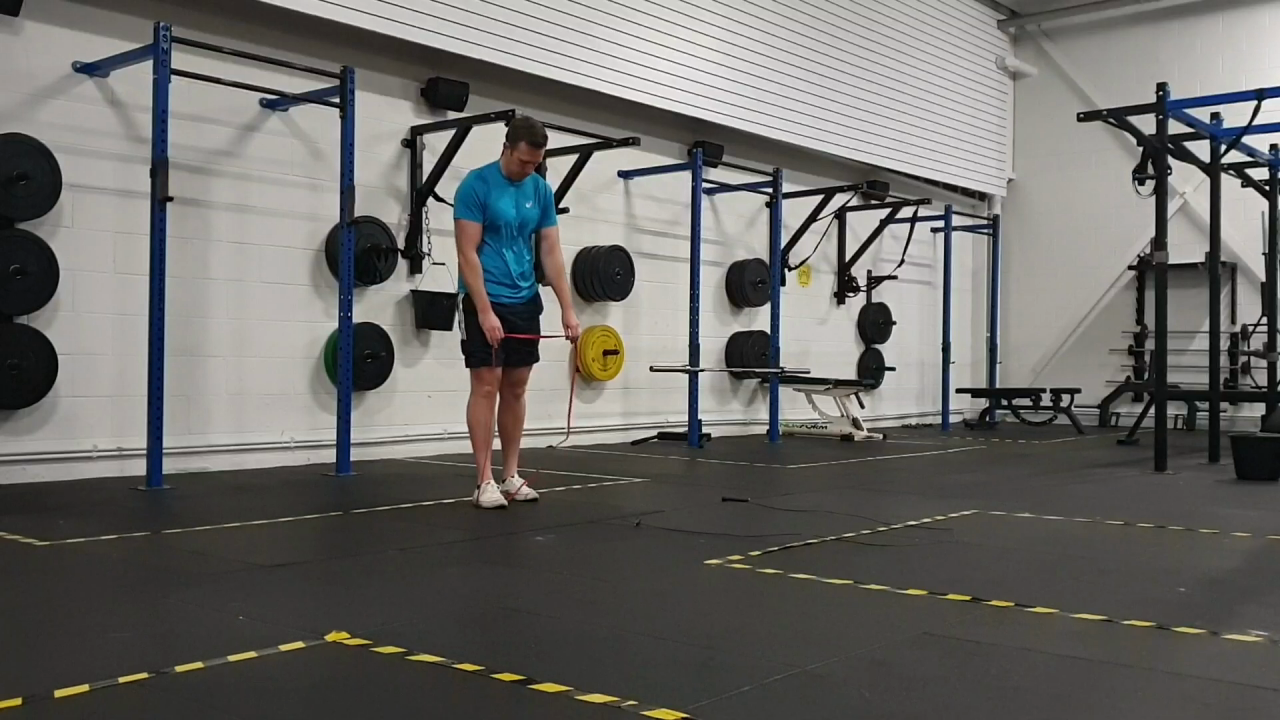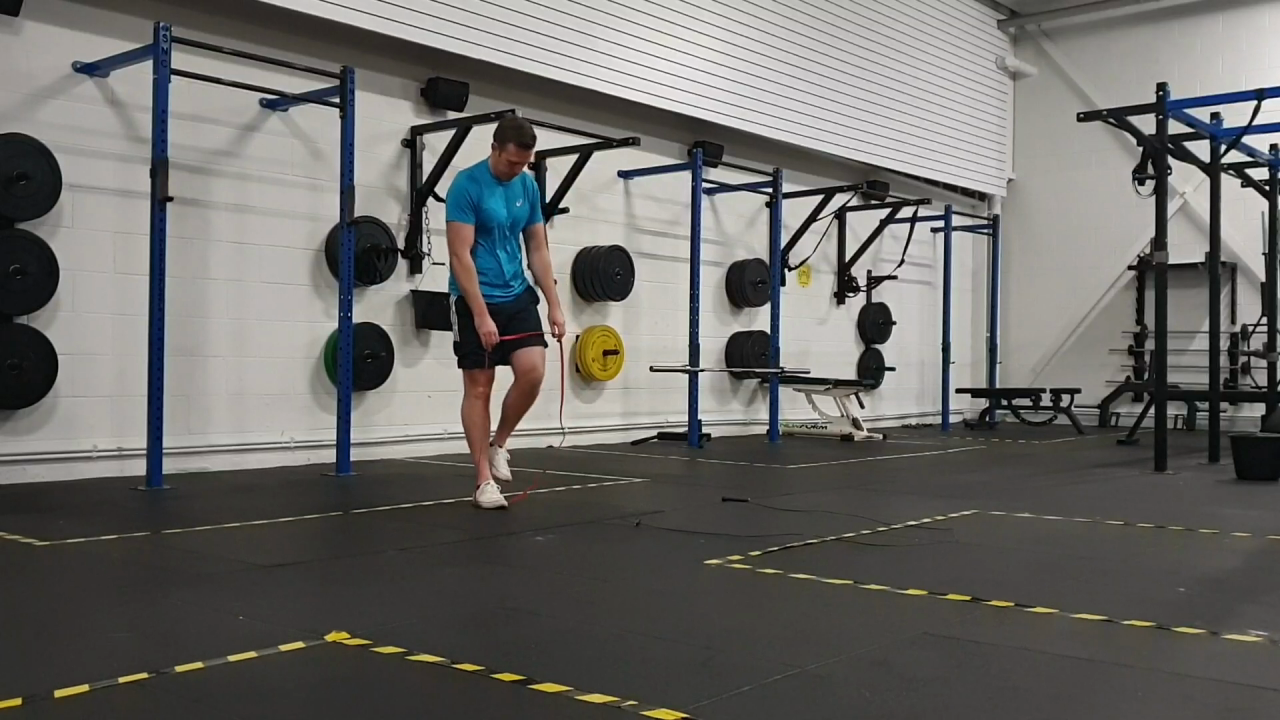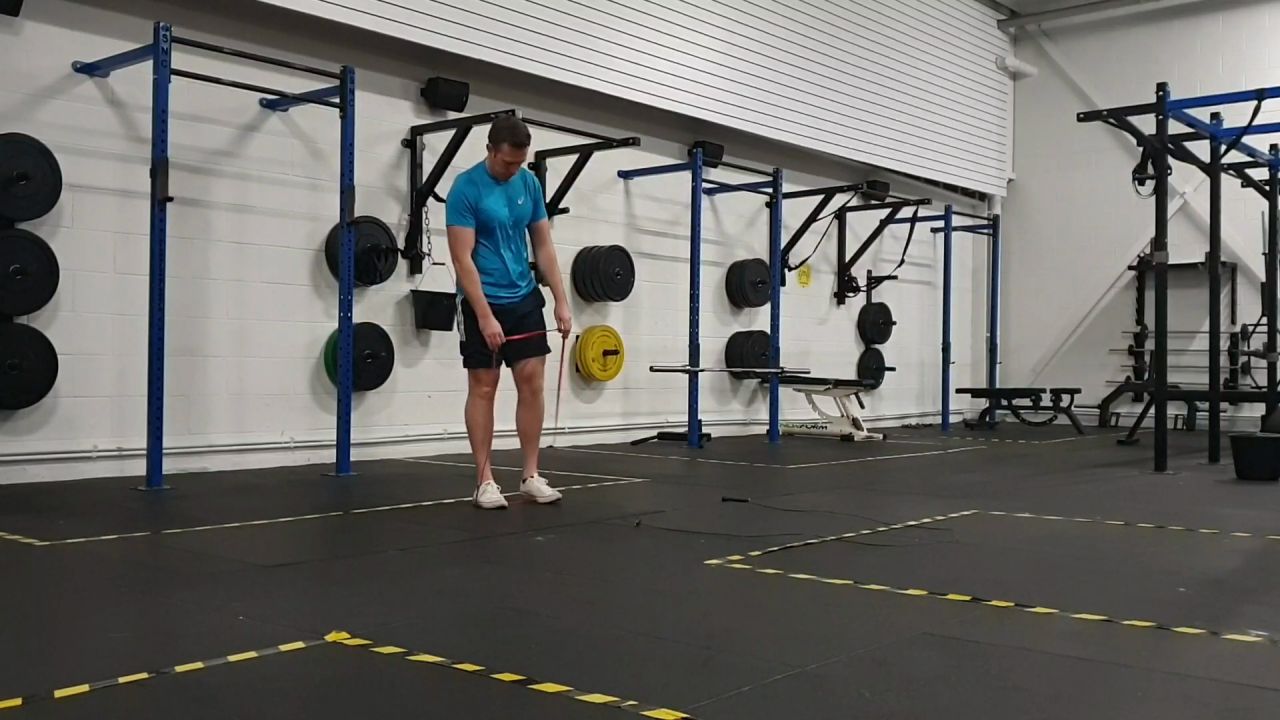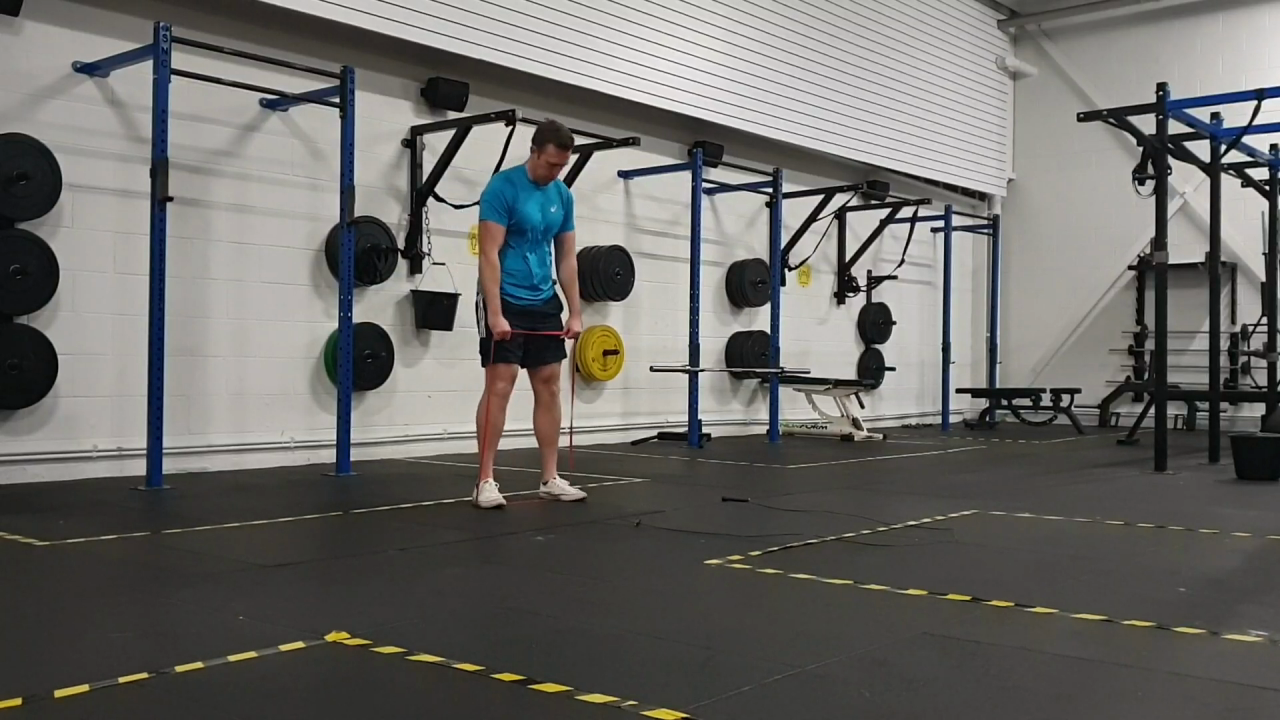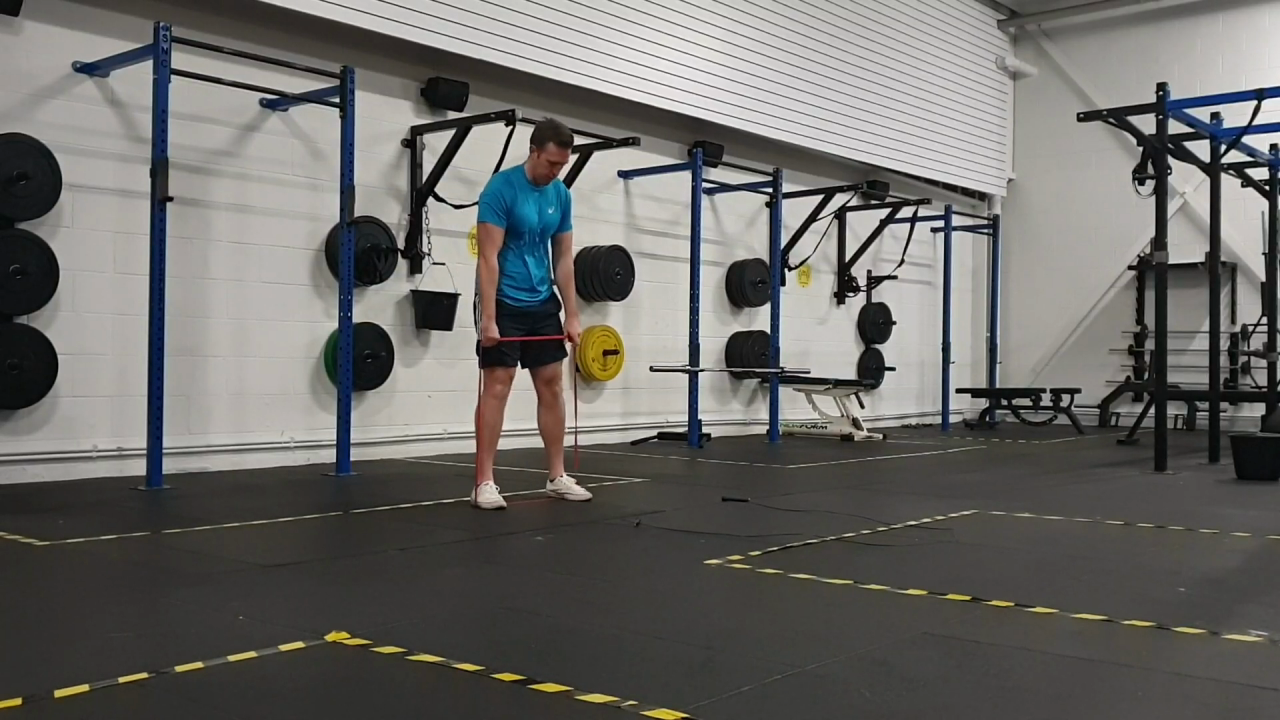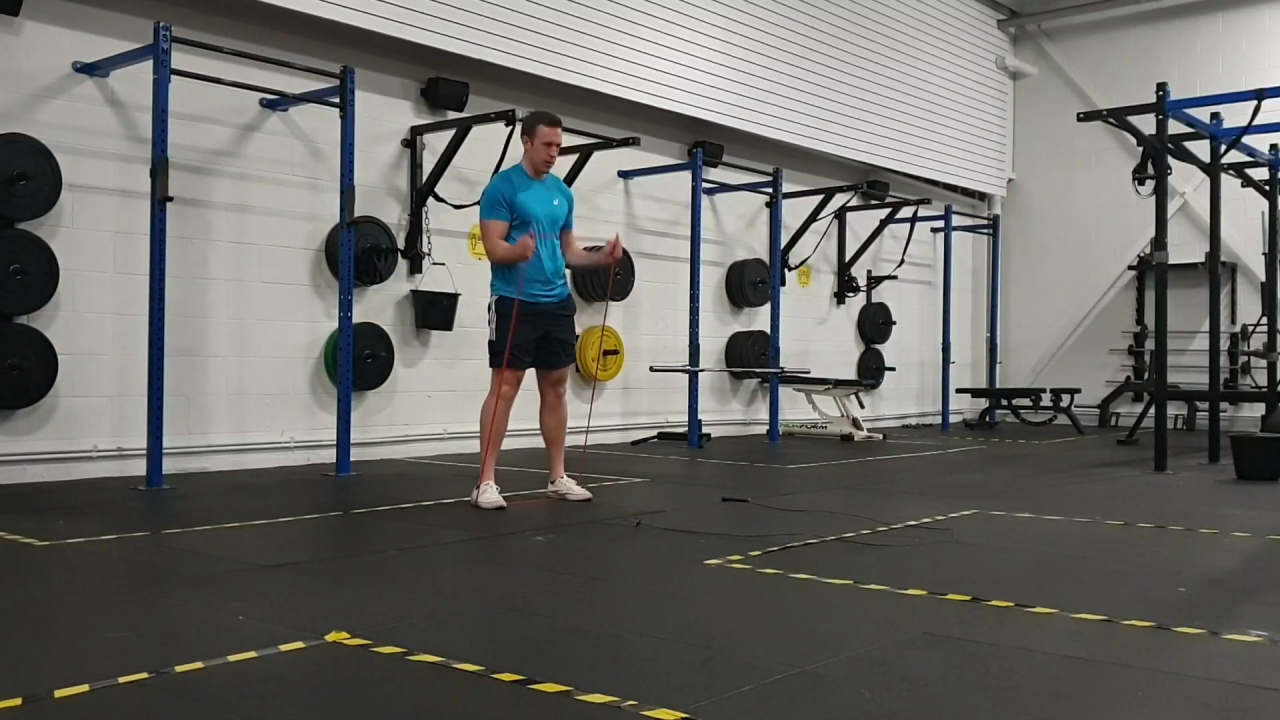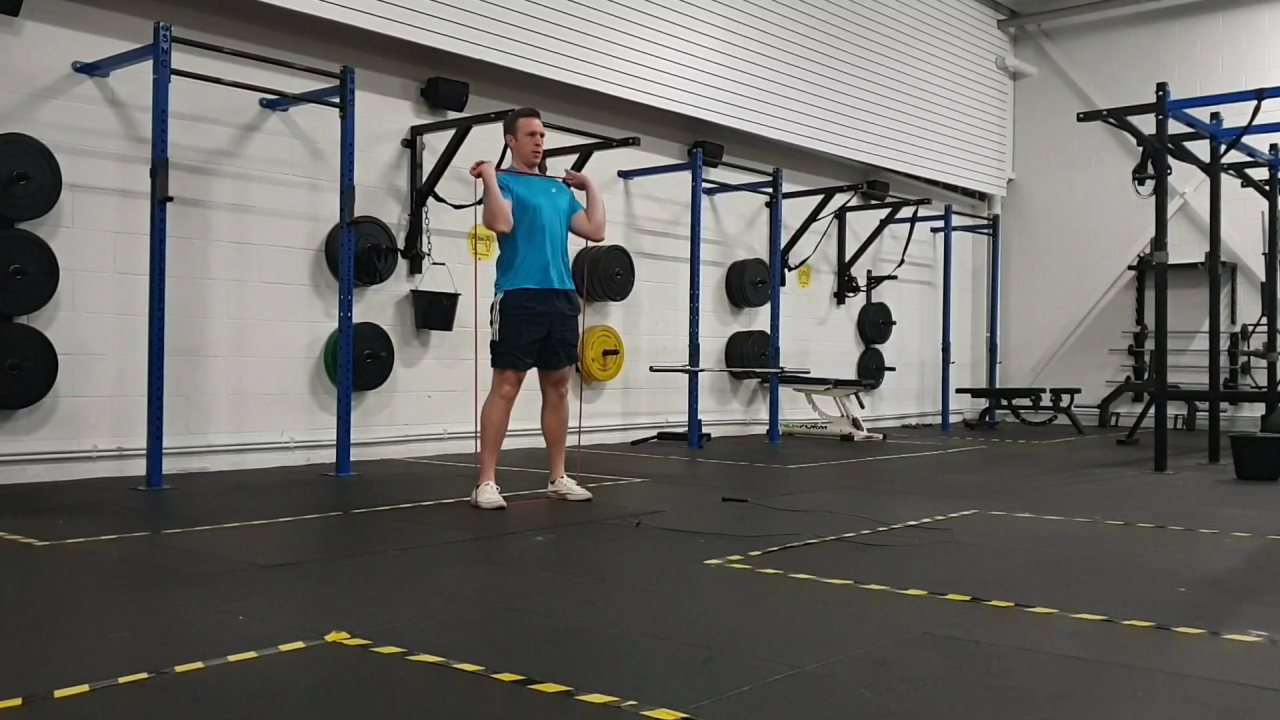
dt=0.5s
person 1, frame 1
left shoulder: (541, 190)
right shoulder: (476, 185)
left elbow: (551, 252)
right elbow: (467, 253)
left wrist: (568, 310)
right wrist: (485, 310)
left hip: (525, 301)
right hip: (484, 300)
left knee: (515, 388)
right knee: (487, 385)
left ankle: (511, 475)
right ankle: (485, 481)
person 1, frame 2
left shoulder: (528, 187)
right shoulder: (467, 185)
left elbow: (538, 250)
right elbow: (460, 255)
left wrist: (554, 305)
right wrist: (481, 315)
left hip: (518, 295)
right hip: (475, 299)
left knee: (533, 370)
right knee: (479, 386)
left ankle: (498, 444)
right ankle: (484, 480)
person 1, frame 3
left shoulder: (530, 184)
right shoulder: (466, 188)
left elbow: (543, 246)
right elbow: (462, 258)
left wrist: (561, 301)
right wrist: (485, 316)
left hip: (525, 298)
right hip: (481, 301)
left knee: (532, 382)
right knee: (483, 387)
left ankle: (531, 475)
right ankle: (485, 481)
person 1, frame 4
left shoulder: (562, 196)
right shoulder: (503, 187)
left elbow: (567, 258)
right elbow: (489, 254)
left wrist: (575, 312)
right wrist: (494, 313)
left hip: (544, 303)
right hip: (505, 301)
left knee: (548, 387)
right knee: (500, 385)
left ankle: (550, 478)
right ankle: (485, 480)
person 1, frame 5
left shoulder: (561, 195)
right shoulder: (501, 188)
left elbow: (563, 259)
right elbow: (488, 257)
left wrist: (572, 315)
right wrist: (488, 319)
left hip: (542, 303)
right hip: (504, 303)
left knee: (551, 386)
right knee: (497, 387)
left ankle: (557, 476)
right ankle: (484, 482)
person 1, frame 6
left shoulder: (562, 192)
right shoulder: (502, 186)
right elbow: (493, 249)
left wrist: (600, 257)
right wrist: (515, 251)
left hip: (558, 302)
right hip: (515, 302)
left knee: (555, 388)
right knee: (505, 387)
left ankle: (558, 477)
right ankle: (486, 482)
person 1, frame 7
left shoulder: (560, 188)
right shoulder: (504, 182)
left elbow: (595, 231)
right elbow: (501, 224)
left wrist: (589, 187)
right wrist: (490, 178)
left hip: (562, 297)
right hip: (518, 297)
left knee: (557, 387)
right knee: (505, 386)
left ankle: (558, 477)
right ankle: (486, 482)
